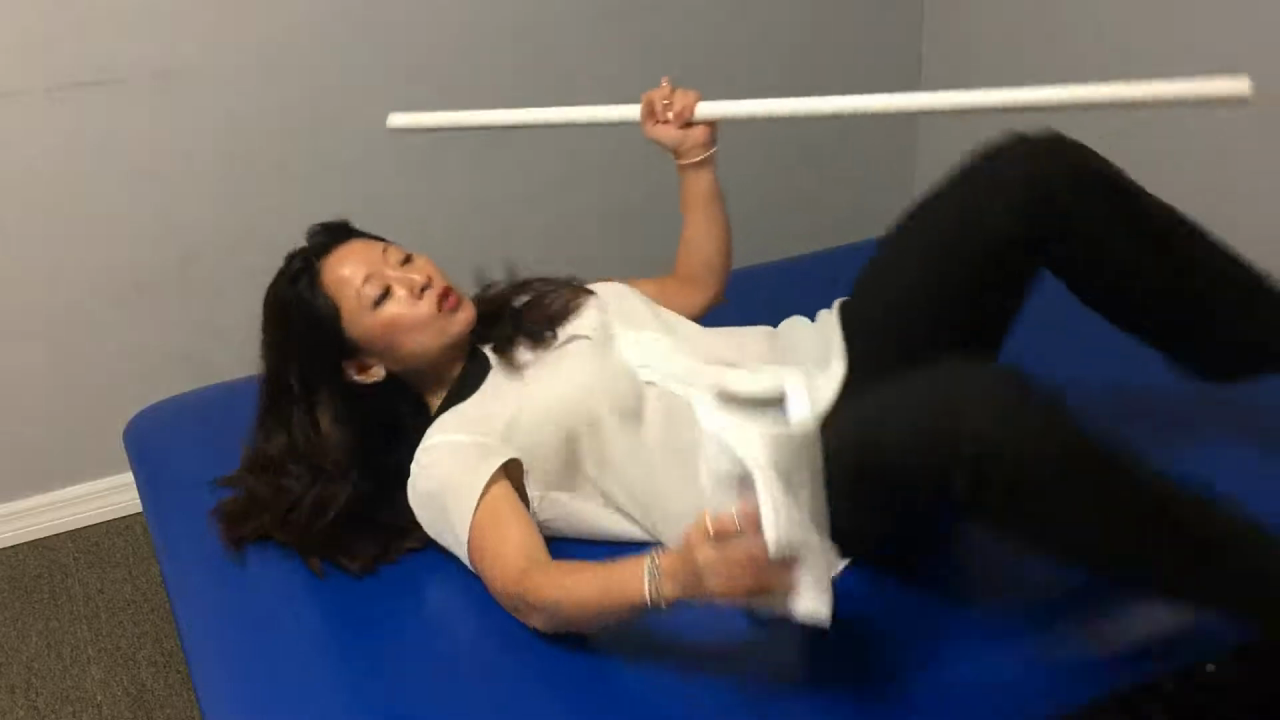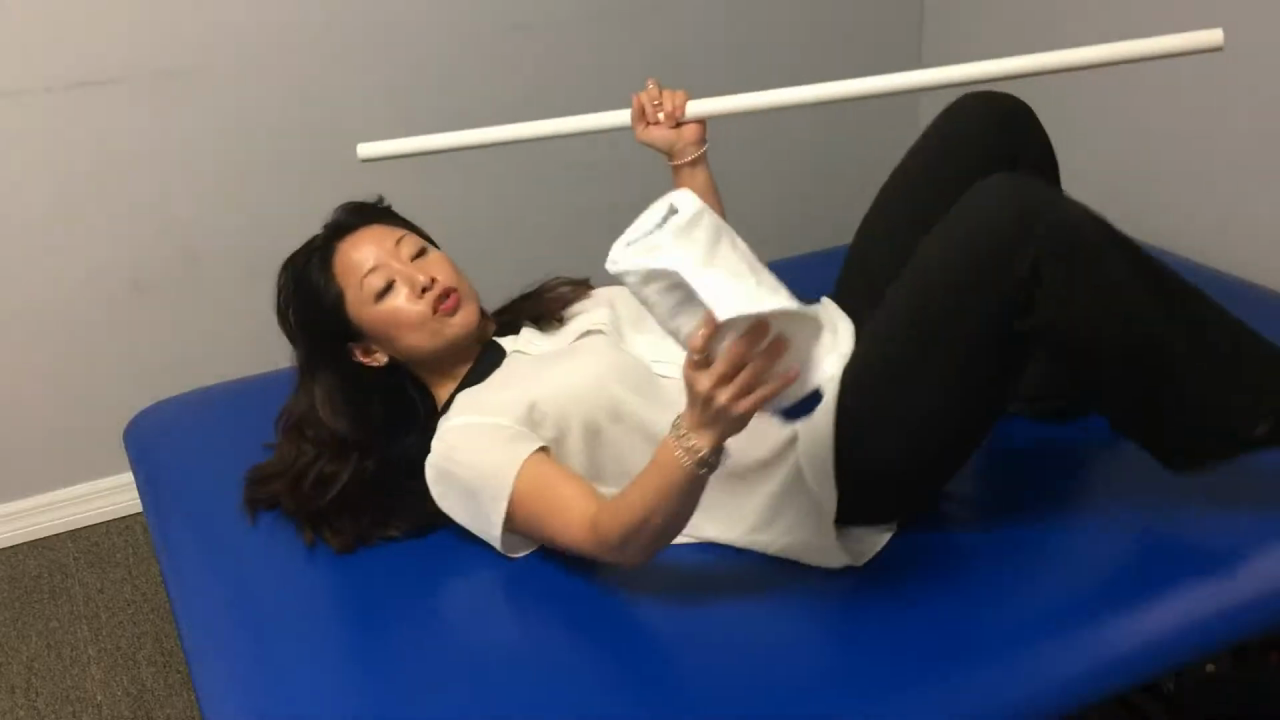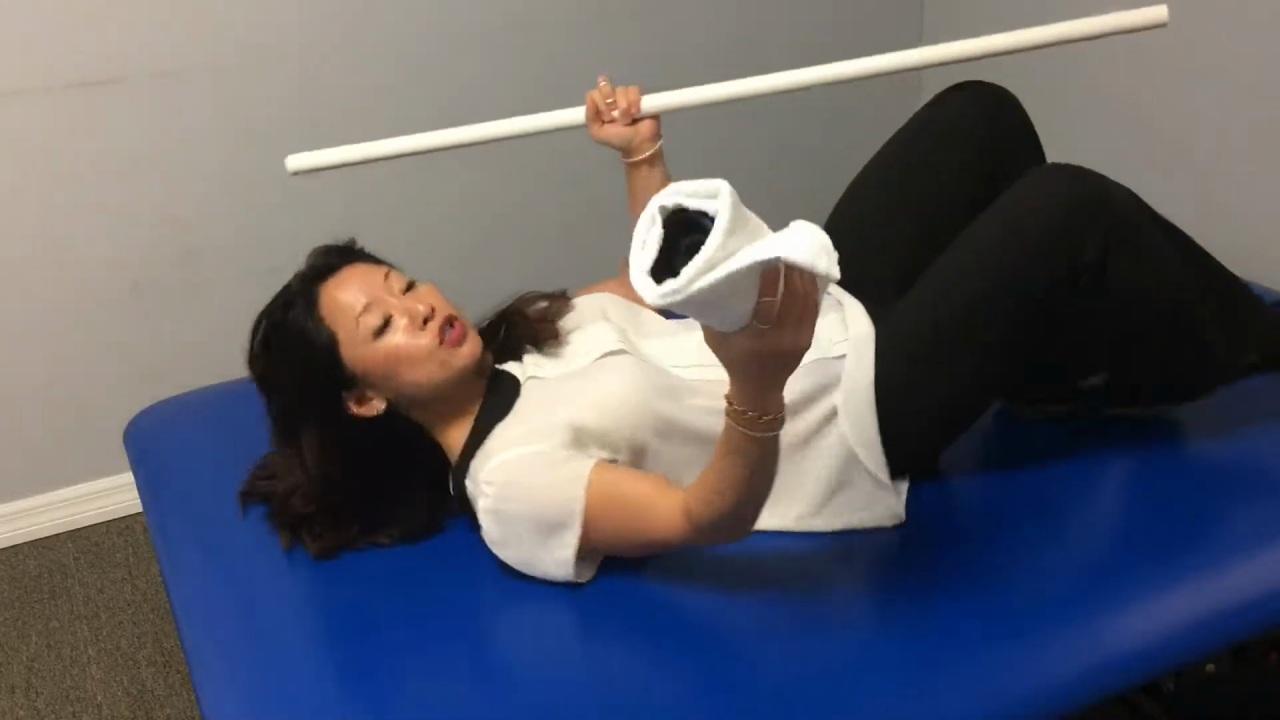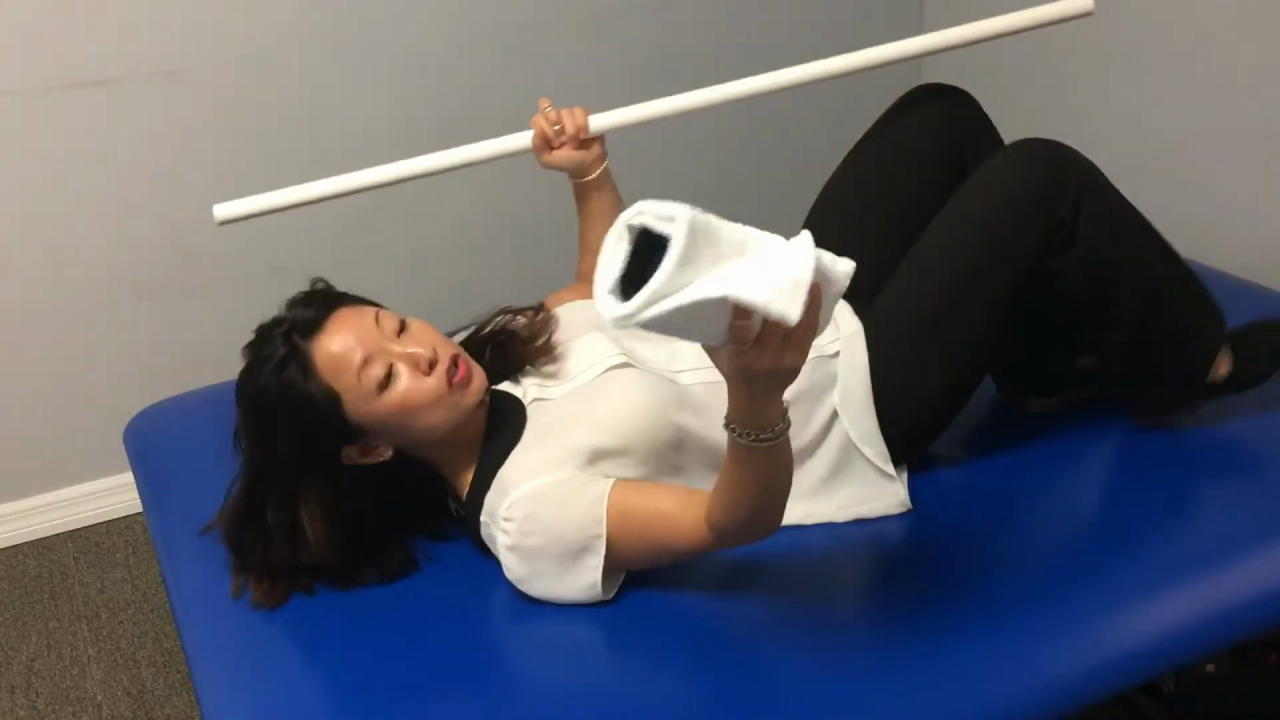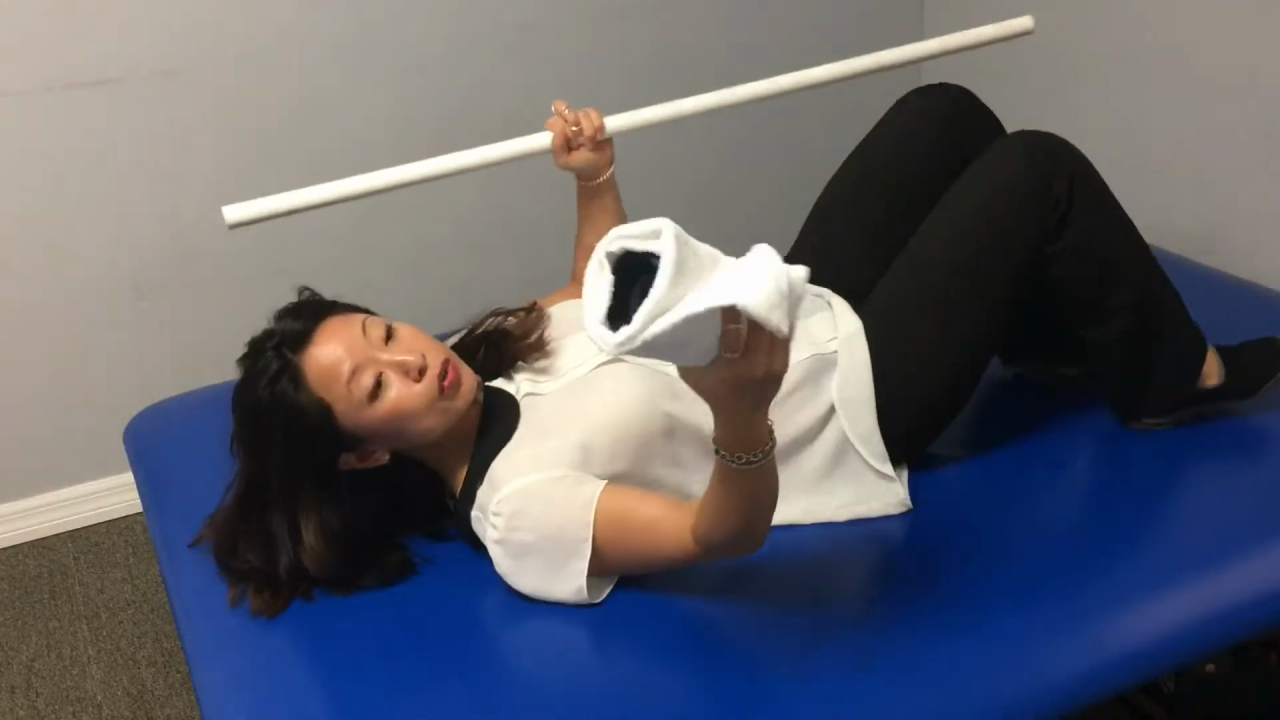
dt=0.3s
person 1, frame 1
left shoulder: (535, 312)
right shoulder: (446, 457)
left elbow: (697, 287)
right elbow: (536, 594)
left wrist: (694, 160)
right wrist: (676, 572)
left hip: (835, 354)
right hip: (820, 484)
left knee: (1038, 171)
right knee: (980, 415)
person 1, frame 2
left shoulder: (543, 315)
right shoulder: (462, 445)
right elbow: (609, 536)
left wrist: (688, 158)
right wrist: (701, 432)
left hip: (842, 349)
right hip: (838, 470)
left knee: (993, 125)
right knee: (1011, 222)
left ankle: (1048, 367)
person 1, frame 3
left shoulder: (501, 337)
right shoulder: (511, 484)
left elbow: (646, 289)
right elbow: (709, 516)
left wrist: (643, 156)
right wrist: (759, 385)
left hip: (830, 324)
right hip: (862, 412)
left knee: (981, 114)
right knee: (1068, 207)
left ankle: (1062, 371)
person 1, frame 4
left shoulder: (487, 354)
right shoulder: (525, 514)
left elbow: (605, 287)
right elbow: (735, 521)
left wrist: (590, 177)
right wrist: (755, 396)
left hip: (814, 319)
right hip: (859, 405)
left knee: (942, 114)
right knee: (1044, 180)
left ankle: (1052, 363)
right ankle: (1193, 360)
person 1, frame 5
left shoulder: (484, 355)
right shoulder: (515, 512)
left elbow: (596, 292)
right elbow: (725, 533)
left wrist: (596, 181)
right wrist: (741, 414)
left hip: (805, 316)
right hip: (863, 398)
left knee: (945, 112)
right knee: (1039, 170)
left ankle: (1052, 332)
right ankle: (1166, 377)
